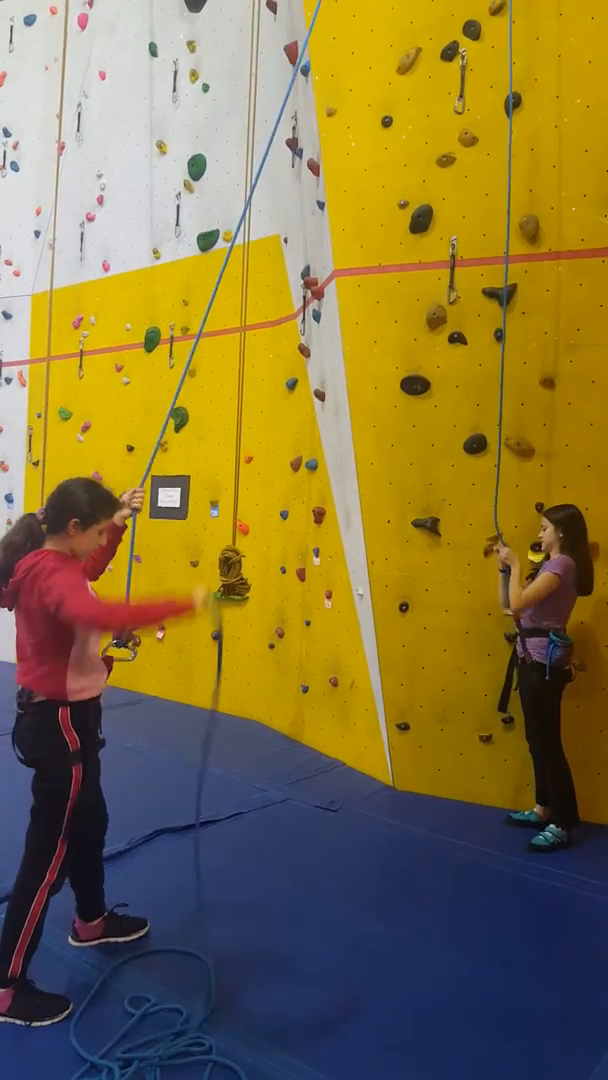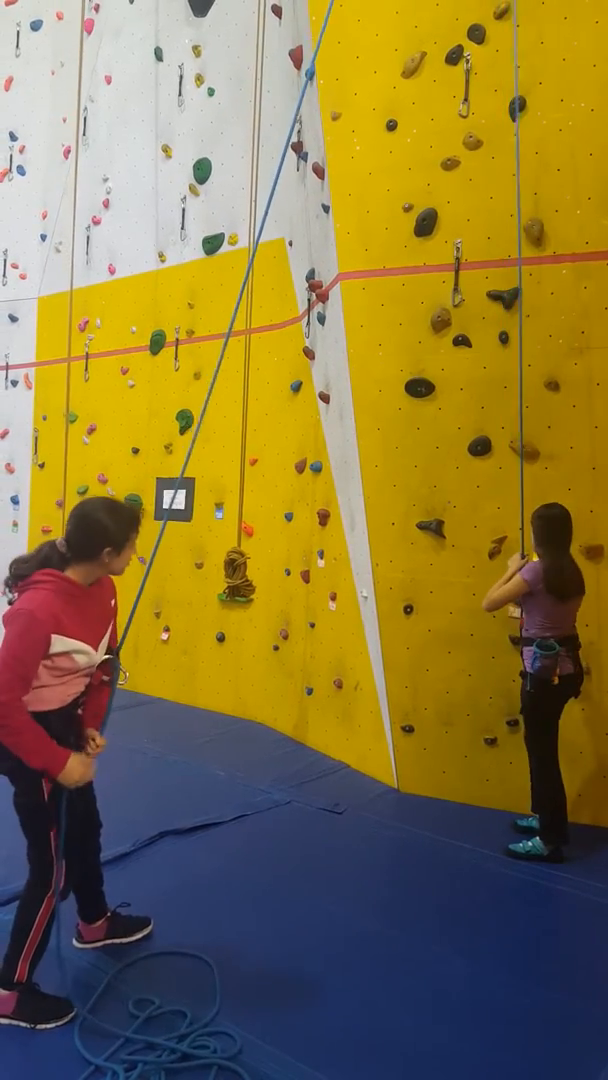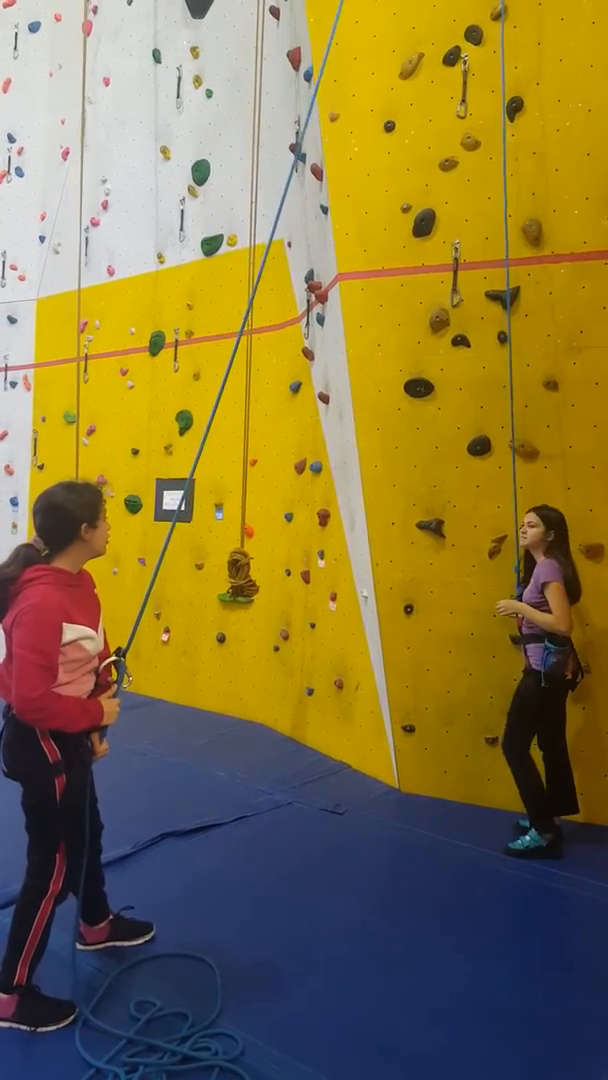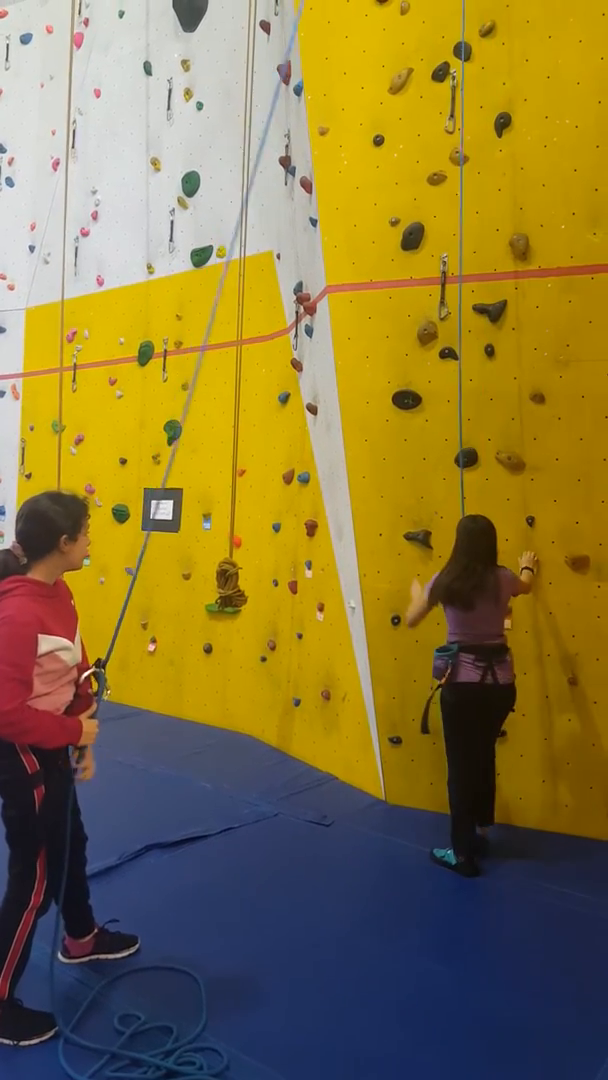
dt=1s
person 1, frame 1
left shoulder: (45, 564)
right shoulder: (54, 577)
left elbow: (89, 565)
right elbow: (102, 614)
left wrist: (116, 520)
right wrist: (183, 605)
left hip: (63, 720)
right hip: (59, 726)
left knee: (90, 823)
right knee: (49, 854)
left ankle: (92, 921)
person 1, frame 2
left shoulder: (101, 590)
left wrist: (92, 726)
right wrist: (58, 761)
left hip: (68, 729)
left knee: (84, 830)
right knee: (52, 863)
left ankle: (95, 922)
person 1, frame 3
left shoulder: (77, 582)
left wrist: (95, 724)
right wrist: (96, 714)
left hip: (68, 737)
left knee: (86, 833)
right knee: (52, 864)
left ankle: (97, 925)
person 1, frame 4
left shoulder: (56, 592)
left wrist: (83, 732)
right wrist: (75, 733)
left hip: (49, 747)
left knee: (69, 844)
left ankle: (81, 937)
person 2, frame 1
left shoulder: (562, 565)
right shoulder: (552, 565)
left elbow: (517, 604)
right elbow: (514, 604)
left wrist: (514, 565)
right wrist: (507, 567)
left hip: (544, 662)
right hip: (535, 659)
left knee: (546, 743)
right knee: (539, 740)
left ankle: (563, 824)
right ankle: (544, 809)
person 2, frame 2
left shoulder: (537, 569)
right shoulder: (572, 571)
left elbow: (489, 603)
left wrist: (512, 569)
left hip: (543, 668)
right hip: (565, 667)
left knee: (541, 750)
right knee: (542, 745)
left ankle: (550, 840)
right ankle: (547, 817)
person 2, frame 3
left shoulder: (548, 568)
right shoulder: (543, 566)
left elbow: (563, 624)
right elbow: (561, 607)
left wrist: (519, 607)
right wrist: (524, 604)
left hip: (546, 668)
right hip: (553, 668)
left knee: (514, 744)
right knee: (552, 744)
left ankle: (543, 830)
right ankle: (550, 820)
person 2, frame 4
left shoulder: (445, 581)
right shoulder: (503, 579)
left elbow: (411, 619)
right elbow: (526, 586)
left wrist: (417, 591)
right wrist: (528, 567)
left hip: (462, 681)
right hip: (499, 680)
left knee: (460, 765)
right knee: (483, 758)
left ankle: (463, 853)
right ankle: (479, 831)
